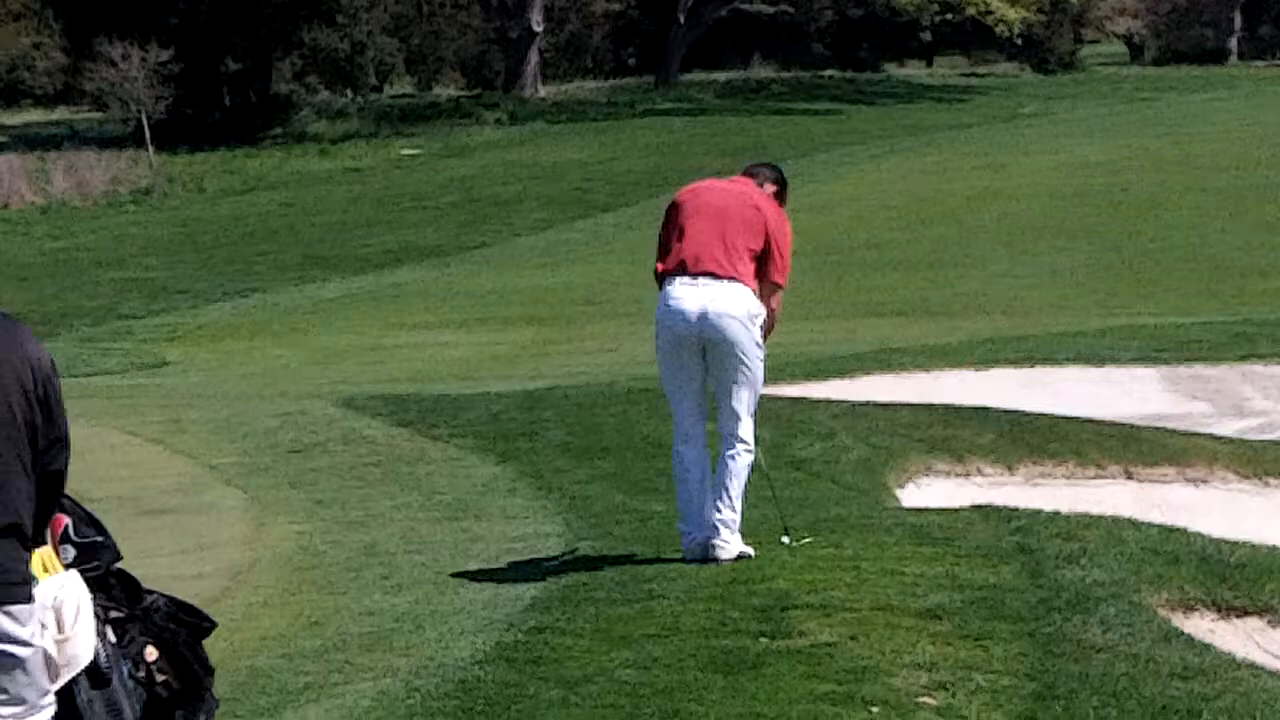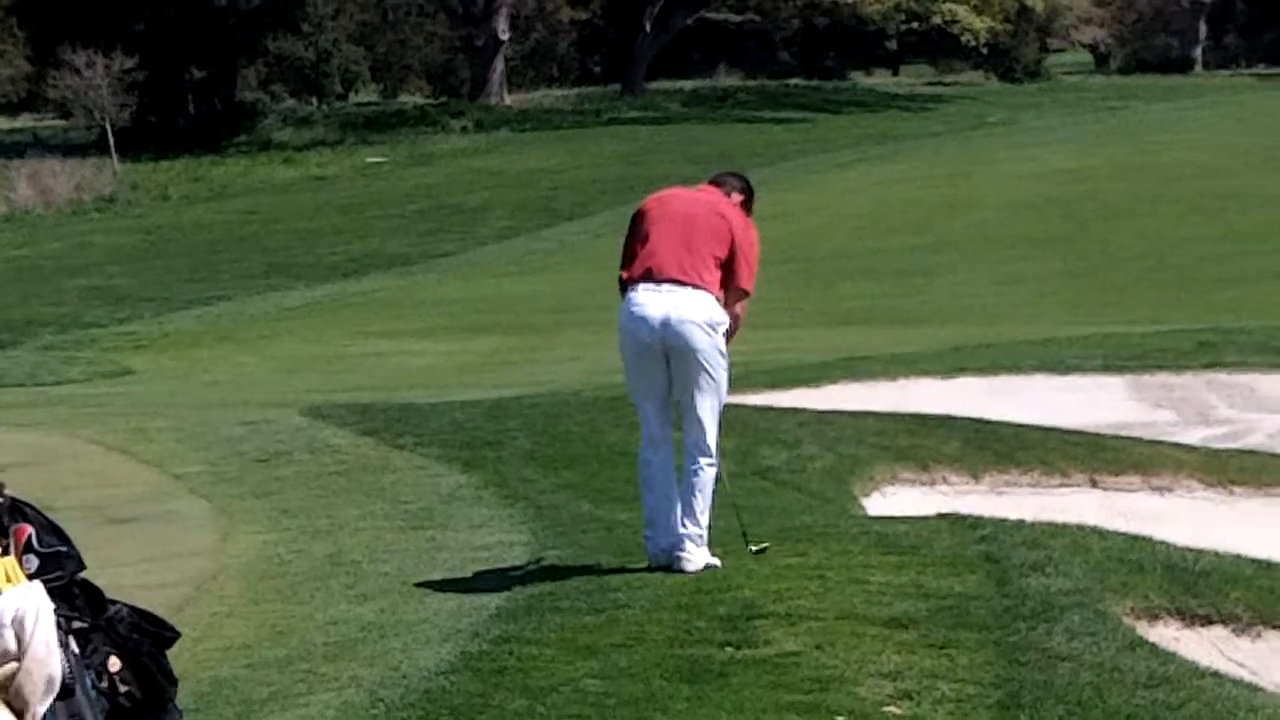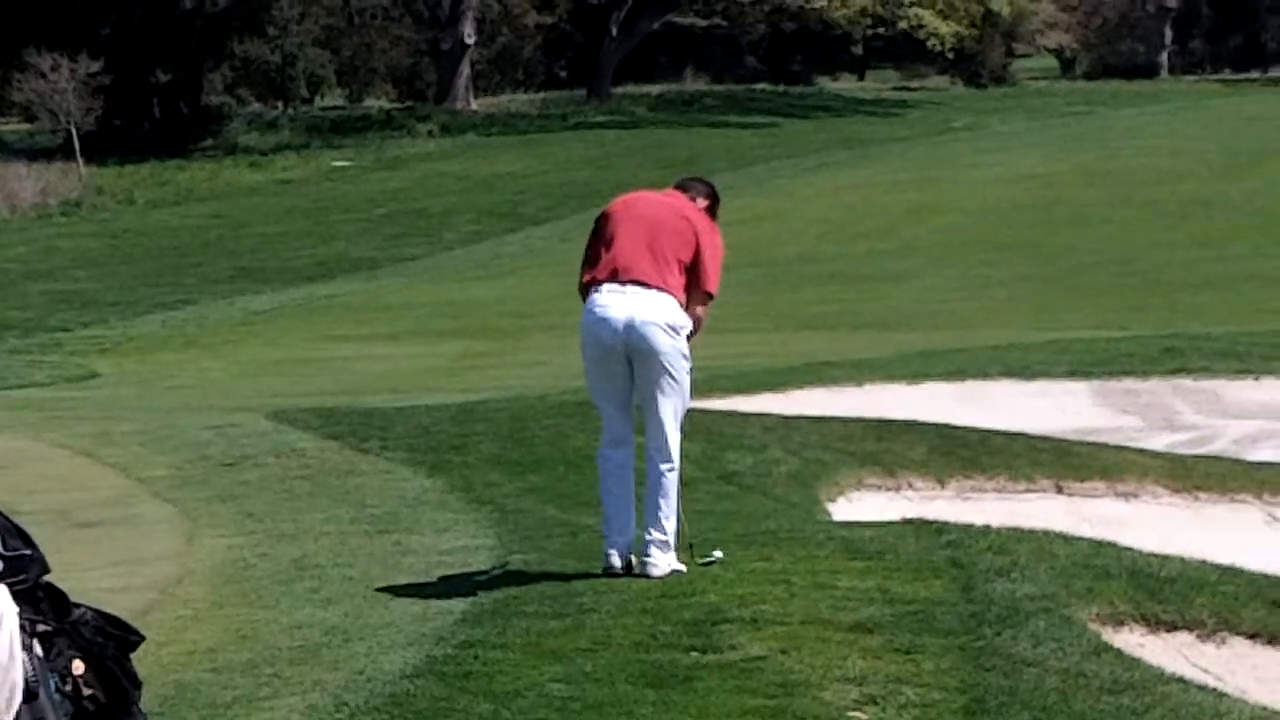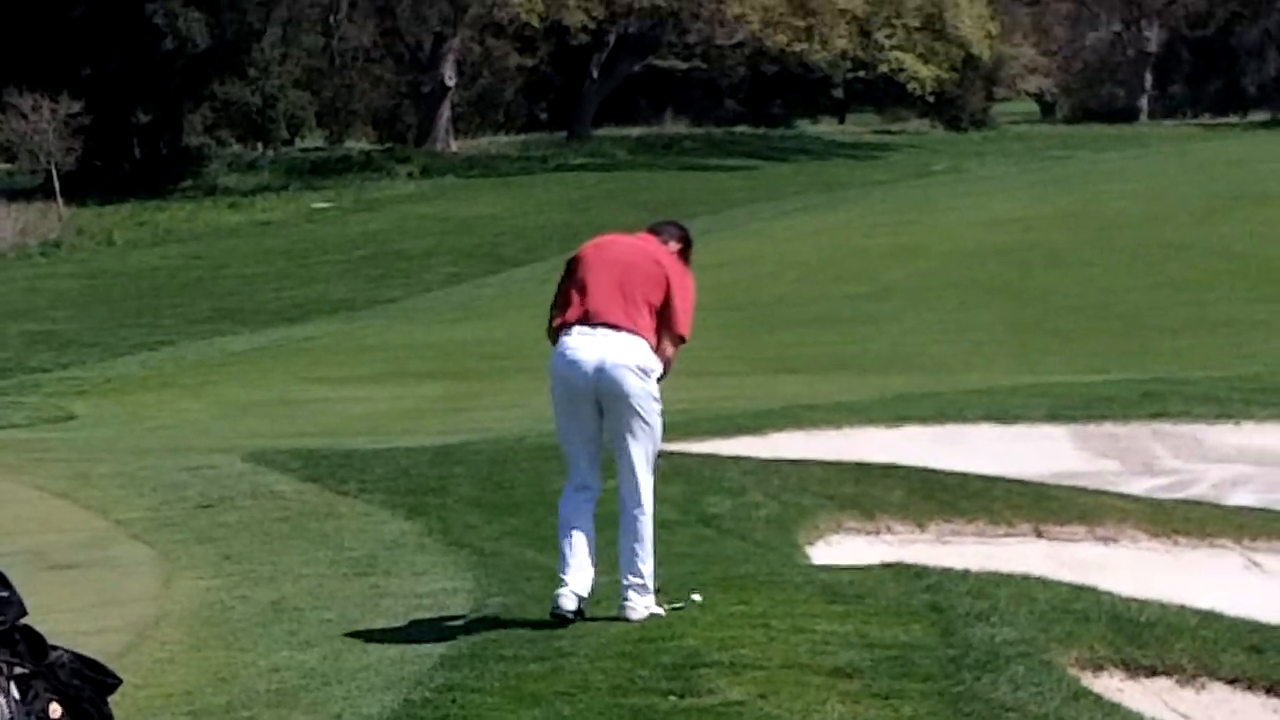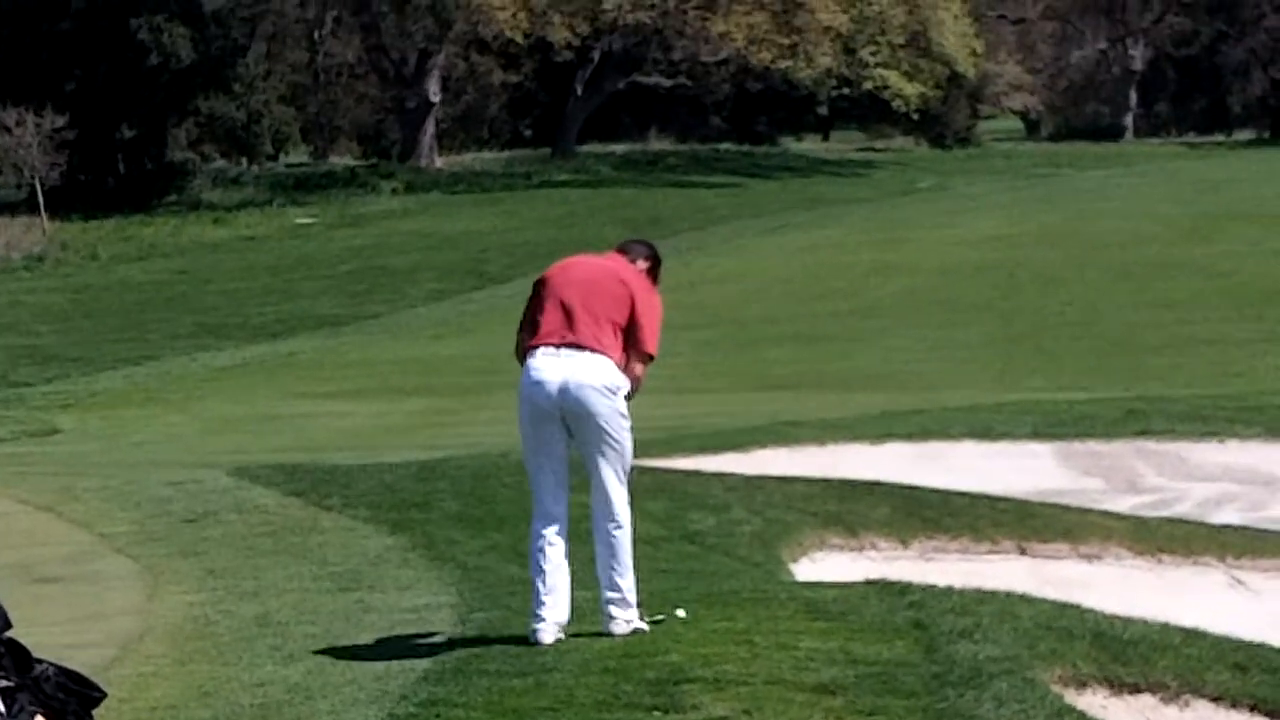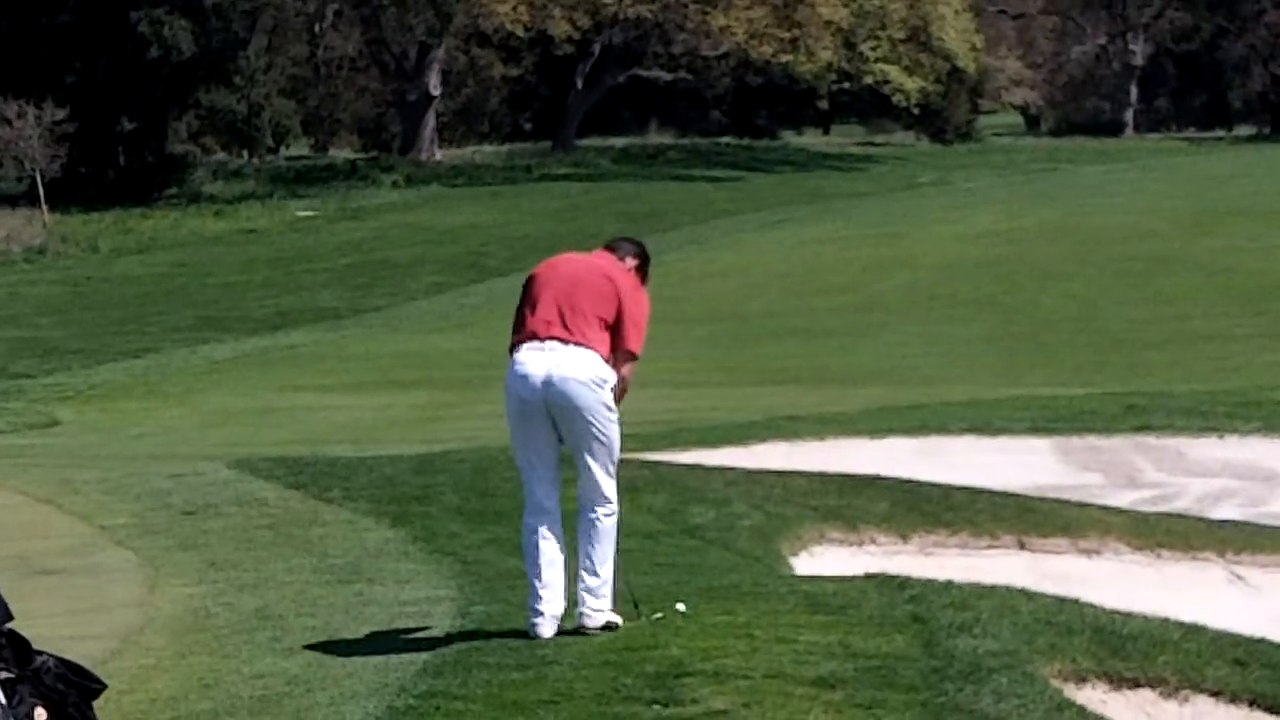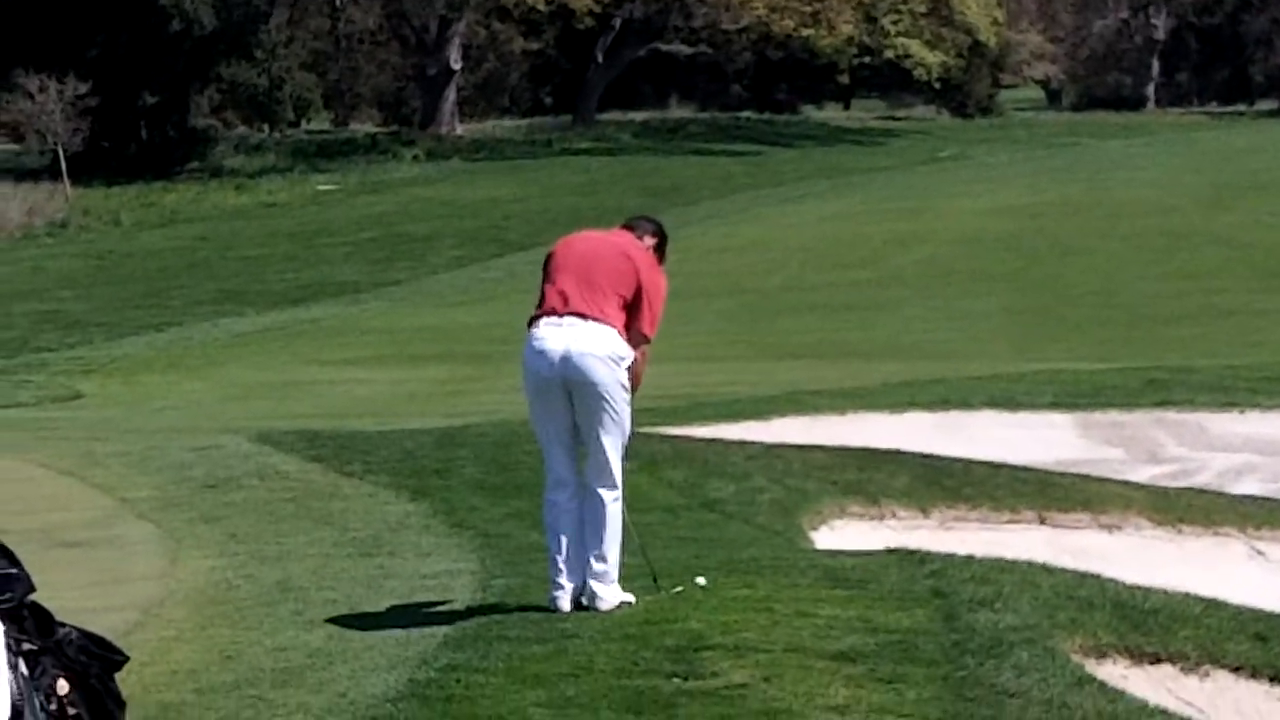
dt=0.2s
person 1, frame 1
left shoulder: (687, 195)
right shoulder: (772, 213)
left elbow: (661, 268)
right elbow: (771, 300)
right wrist: (756, 343)
left hip: (676, 303)
right hip: (732, 304)
left knee: (687, 434)
right knee: (737, 434)
left ankle: (695, 539)
right ankle: (725, 535)
person 1, frame 2
left shoulder: (653, 202)
right shoulder: (739, 222)
left elbow: (625, 277)
right elbow: (736, 307)
right wrist: (718, 341)
left hip: (639, 309)
right hip: (695, 311)
left knee: (654, 438)
right knee: (701, 444)
left ankle: (660, 546)
right ankle: (692, 549)
person 1, frame 3
left shoulder: (618, 205)
right shoulder: (704, 227)
left elbow: (585, 281)
right elbow: (698, 309)
right wrist: (678, 339)
left hip: (601, 311)
right hip: (657, 313)
left knee: (614, 438)
right knee: (663, 447)
left ankle: (616, 549)
right ankle: (659, 555)
person 1, frame 4
left shoulder: (590, 248)
right shoulder: (676, 270)
left elbow: (553, 324)
right elbow: (667, 351)
right wrist: (647, 380)
left hip: (571, 354)
right hip: (628, 355)
left knee: (580, 482)
right knee: (636, 489)
left ankle: (571, 589)
right ankle: (637, 598)
person 1, frame 5
left shoulder: (557, 270)
right shoulder: (642, 288)
left elbow: (522, 346)
right elbow: (636, 371)
right wrist: (617, 403)
left hip: (538, 375)
right hip: (594, 375)
left knee: (548, 511)
right knee: (612, 508)
left ankle: (548, 620)
right ankle: (620, 613)
person 1, frame 6
left shoulder: (547, 267)
right shoulder: (630, 287)
right elbow: (622, 369)
right wrist: (607, 413)
left hip: (524, 369)
right hip: (580, 370)
left knee: (540, 505)
right knee: (599, 501)
left ankle: (545, 614)
right ankle: (594, 606)
person 1, frame 7
left shoulder: (567, 244)
right shoulder: (648, 268)
right elbow: (636, 351)
right wrist: (623, 400)
left hip: (541, 344)
right hip: (597, 346)
left knee: (560, 479)
right knee: (604, 480)
left ankle: (565, 588)
right ankle: (602, 588)
